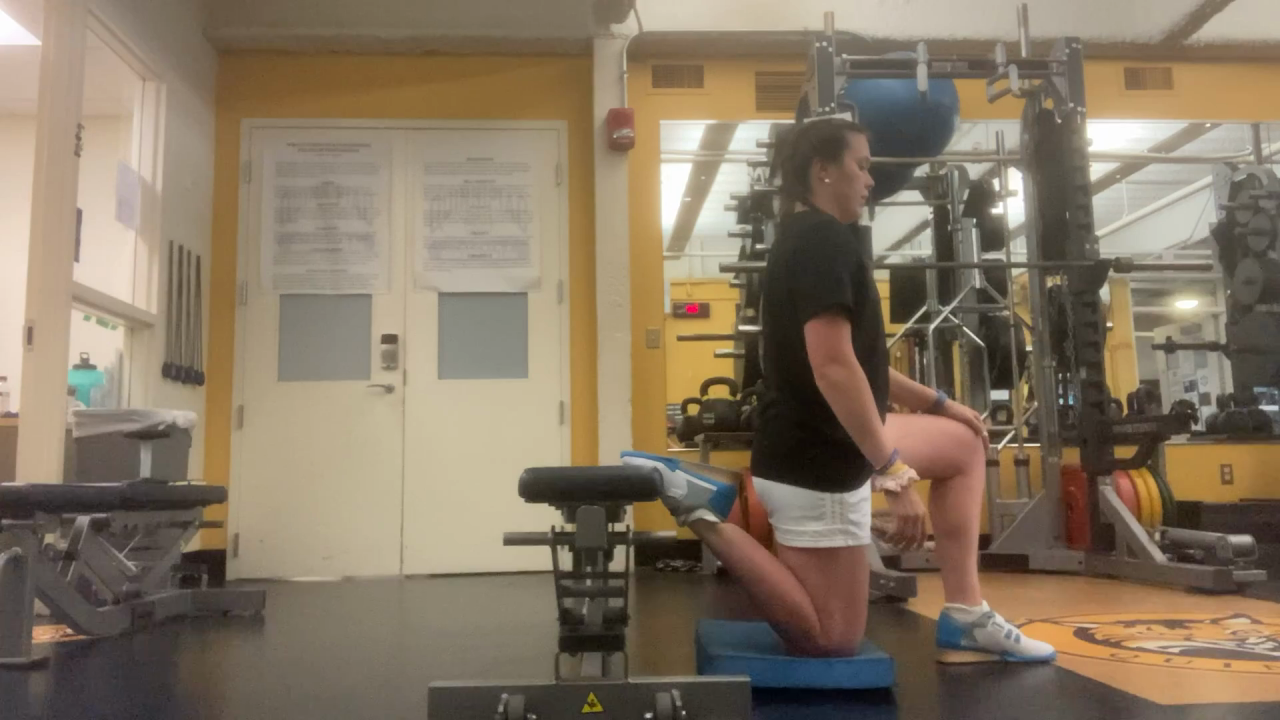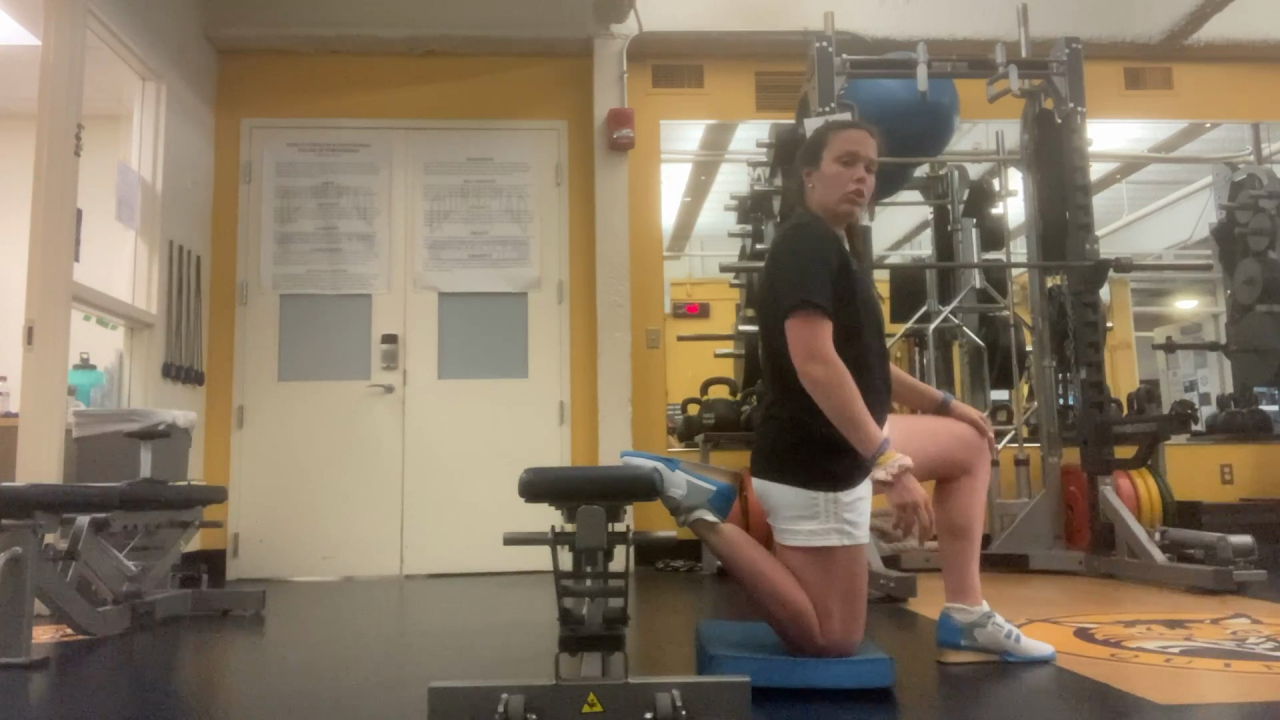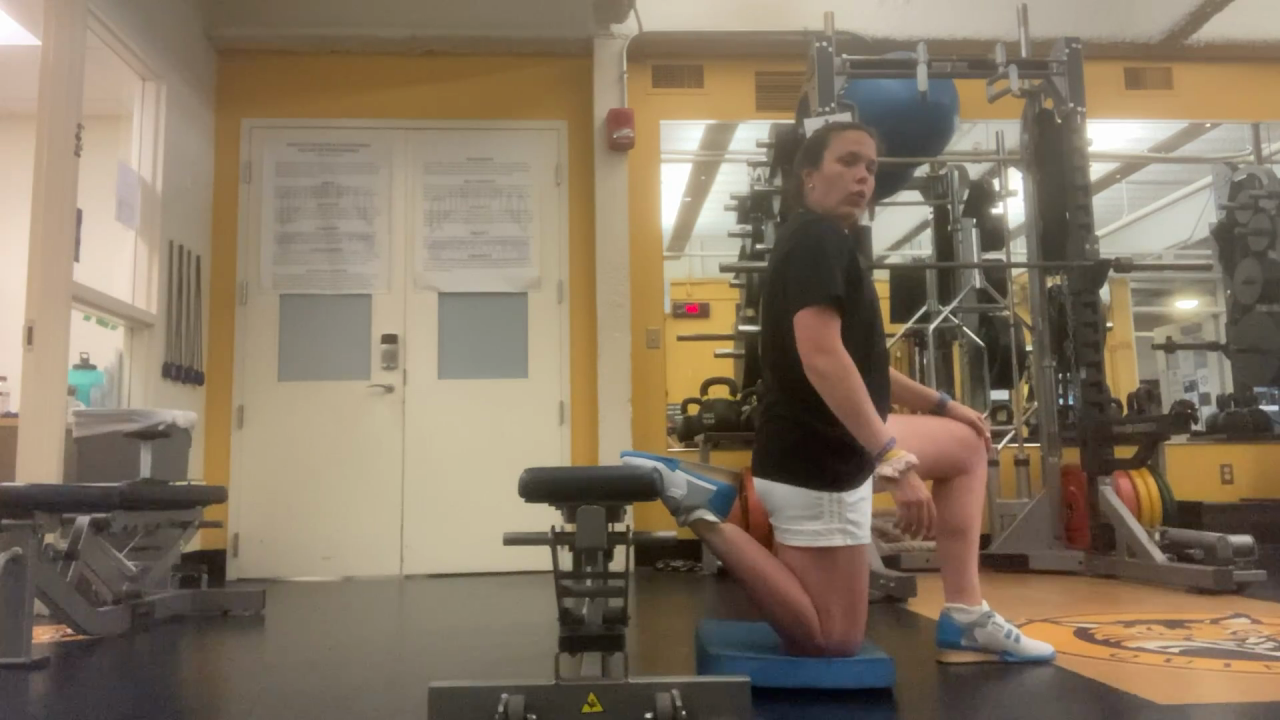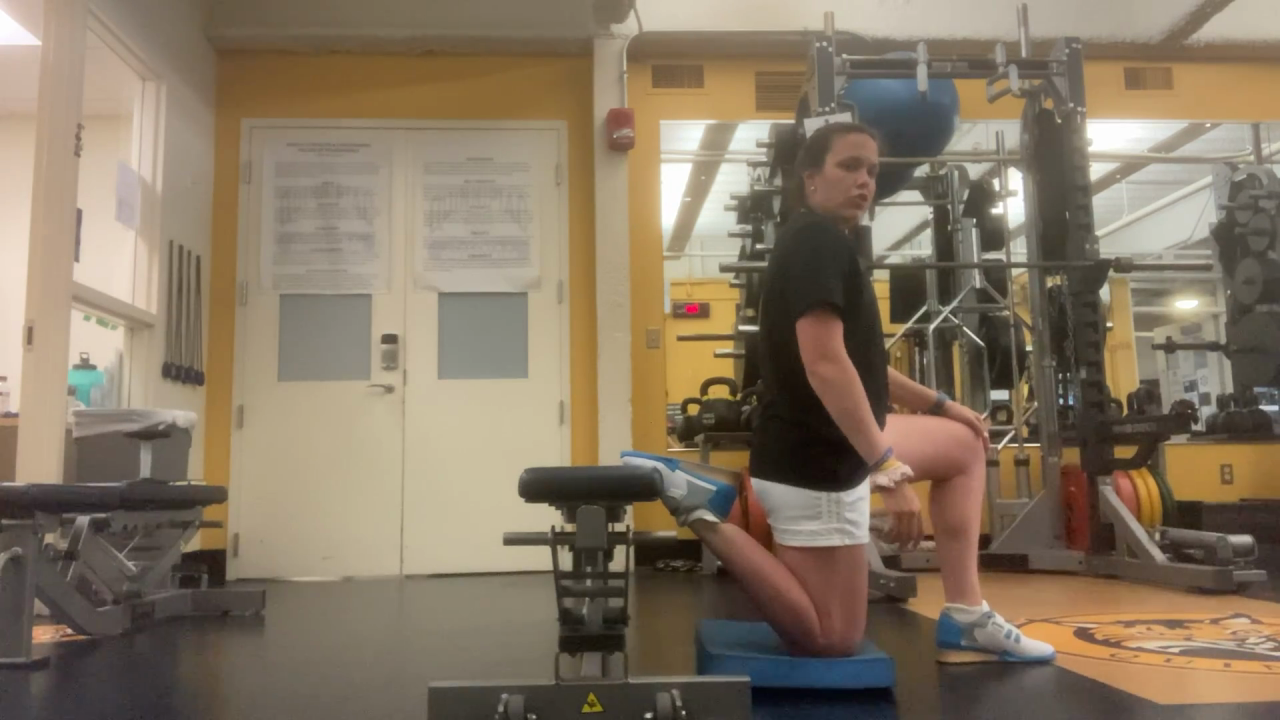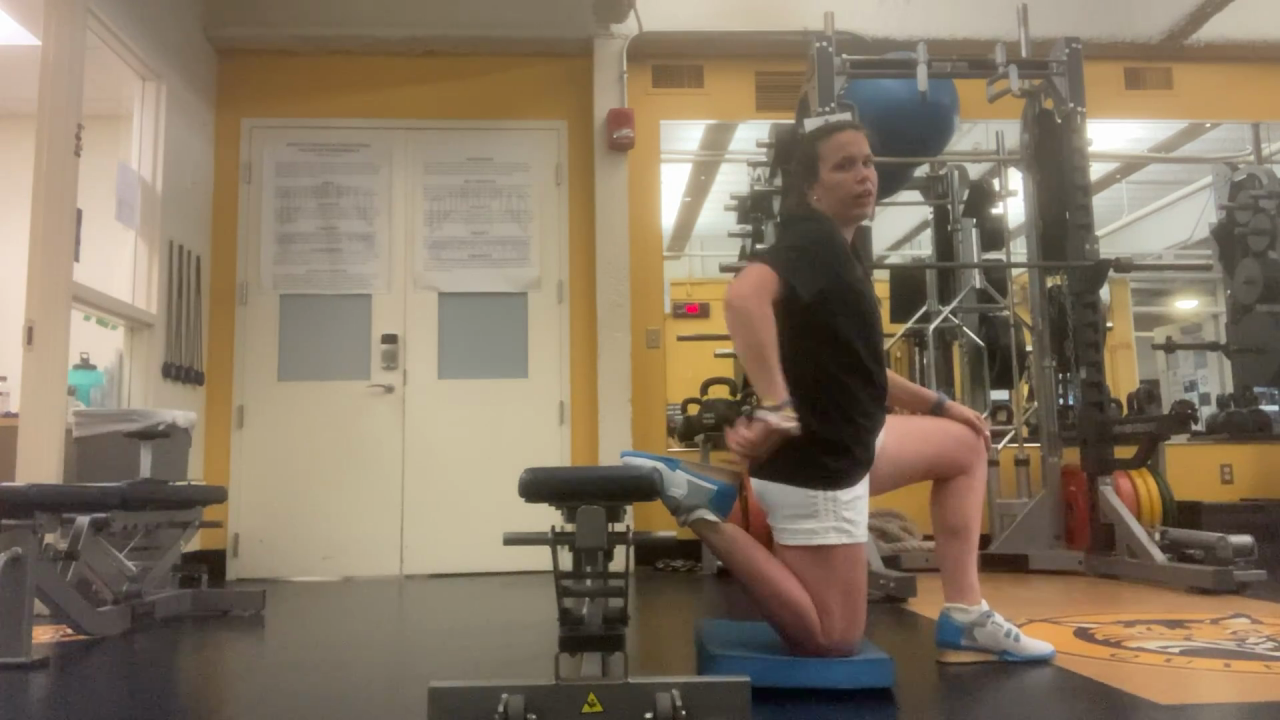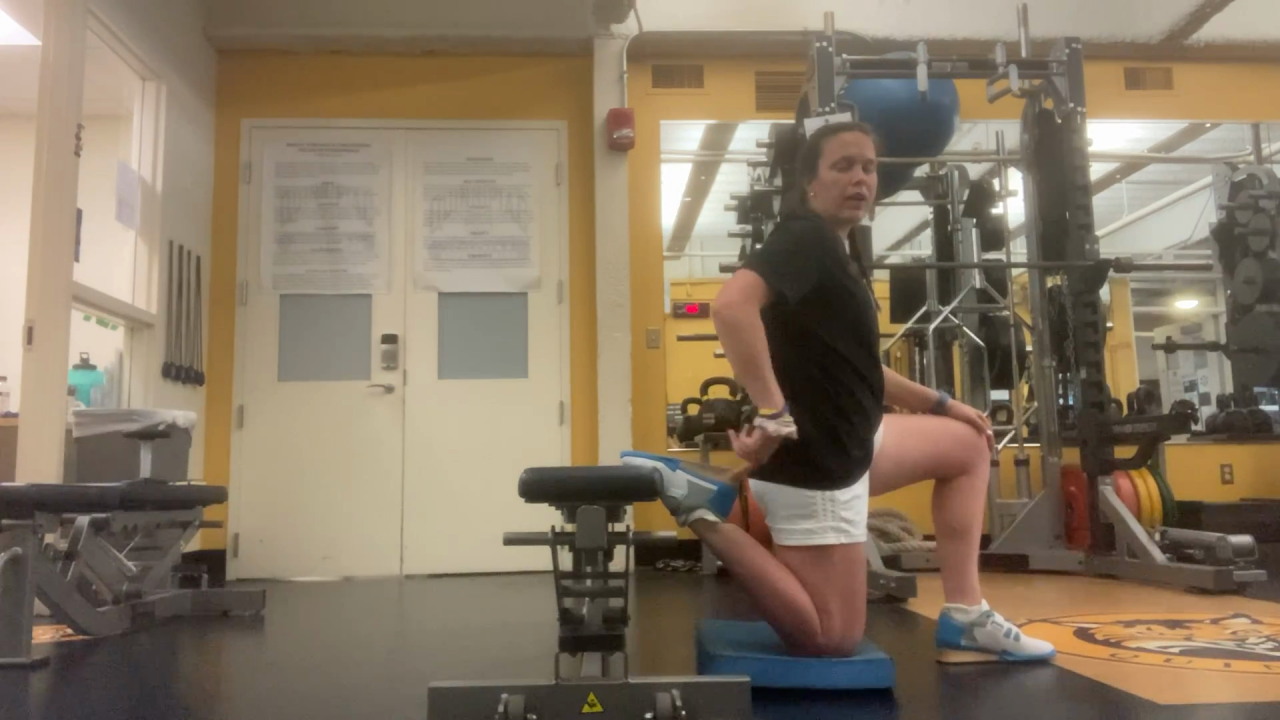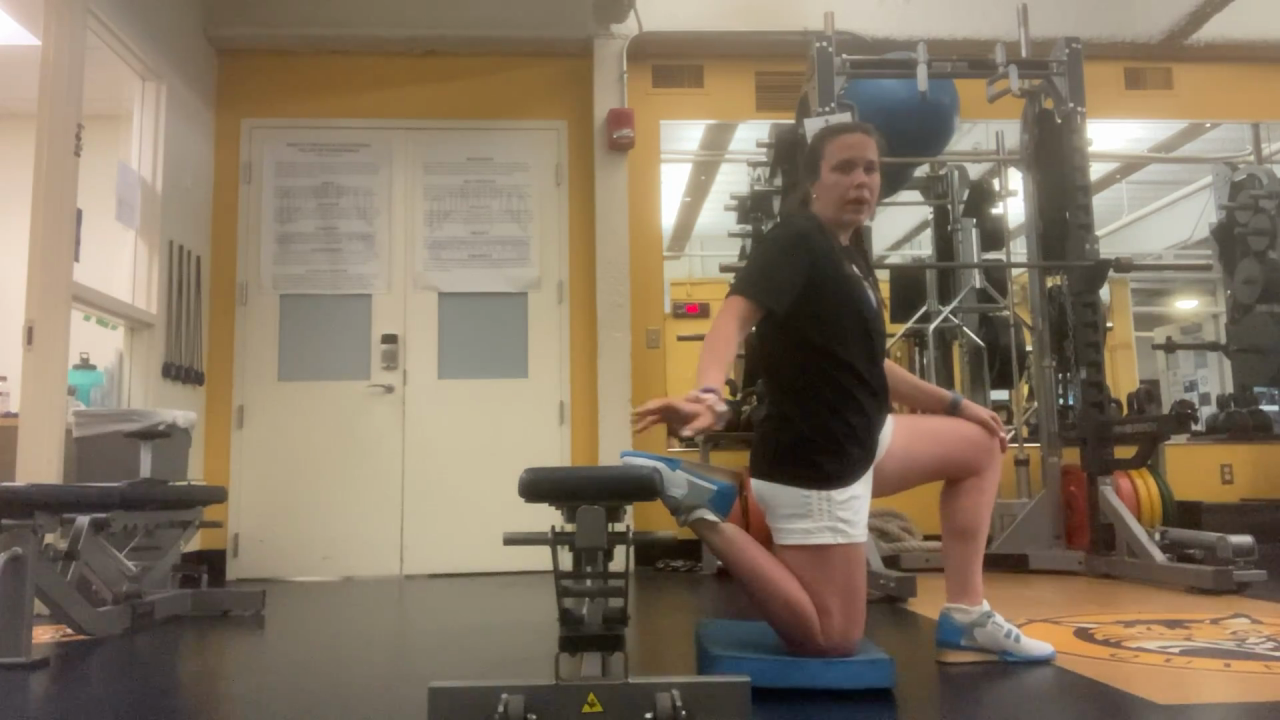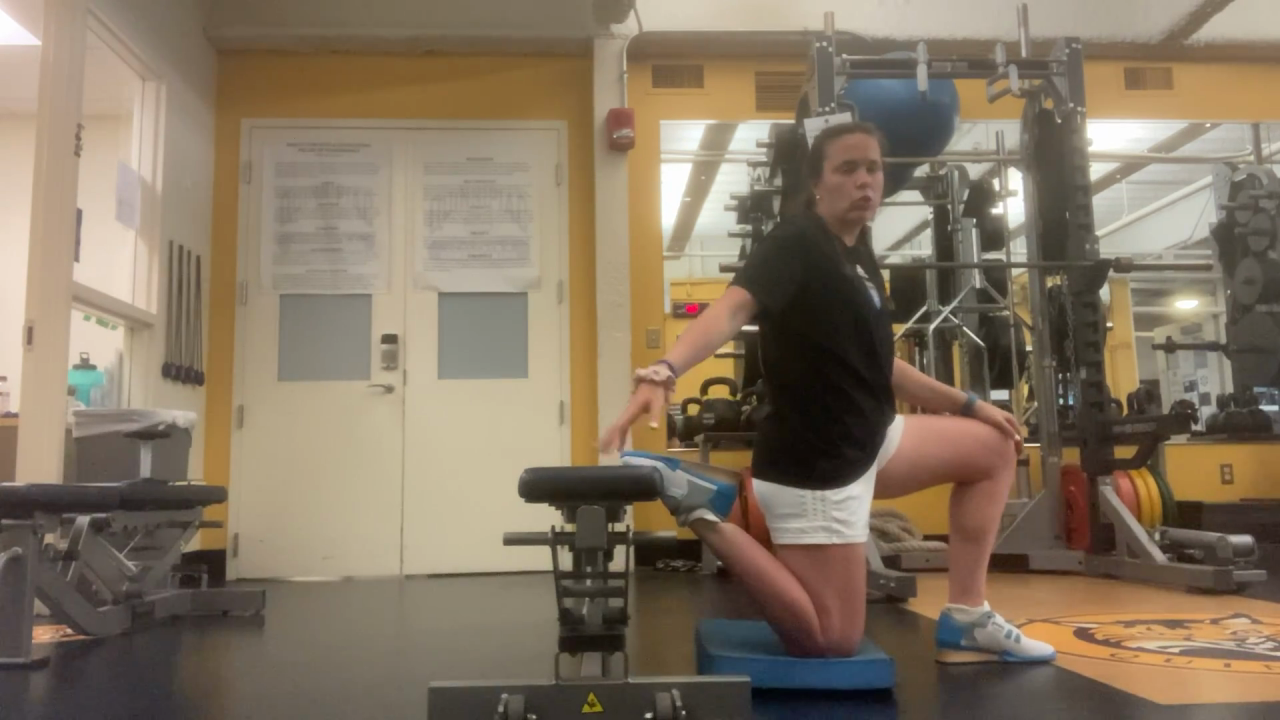
dt=0.5s
person 1, frame 1
left shoulder: (806, 238)
right shoulder: (827, 240)
right elbow: (832, 368)
left wrist: (938, 402)
right wrist: (895, 475)
left hip: (821, 441)
right hip: (815, 460)
left knee: (964, 442)
right knee: (832, 640)
left ankle: (964, 616)
right ankle: (707, 515)
person 1, frame 2
left shoulder: (831, 246)
right shoulder: (808, 242)
left elbow: (861, 358)
right elbow: (815, 363)
left wrist: (944, 403)
right wrist: (892, 467)
left hip: (838, 441)
right hip: (813, 459)
left knee: (969, 444)
right knee: (832, 639)
left ankle: (965, 616)
right ankle: (707, 514)
person 1, frame 3
left shoulder: (824, 241)
right shoulder: (819, 238)
left elbow: (858, 358)
right elbow: (823, 359)
left wrist: (941, 404)
right wrist: (895, 463)
left hip: (834, 441)
right hip: (815, 459)
left knee: (966, 444)
right knee: (833, 639)
left ankle: (965, 616)
right ankle: (707, 515)
person 1, frame 4
left shoulder: (821, 242)
right shoulder: (819, 241)
left elbow: (858, 360)
right elbow: (825, 365)
left wrist: (939, 403)
right wrist: (889, 472)
left hip: (828, 445)
right hip: (811, 460)
left knee: (964, 443)
right knee: (832, 640)
left ankle: (966, 617)
right ankle: (706, 513)
person 1, frame 5
left shoulder: (835, 249)
right shoulder: (814, 239)
right elbow: (744, 297)
left wrist: (940, 406)
right wrist: (776, 410)
left hip: (846, 441)
right hip: (809, 459)
left knee: (965, 444)
right knee: (832, 640)
left ankle: (964, 616)
right ankle: (708, 513)
person 1, frame 6
left shoulder: (837, 250)
right shoulder: (806, 238)
right elbow: (732, 304)
left wrist: (940, 403)
right wrist: (772, 414)
left hip: (847, 441)
right hip: (807, 456)
left knee: (968, 444)
right knee: (832, 640)
left ankle: (964, 616)
right ankle: (707, 514)
person 1, frame 7
left shoulder: (851, 253)
right shoulder: (795, 242)
right elbow: (731, 320)
left wrist: (953, 403)
right wrist: (708, 395)
left hip: (855, 441)
right hip: (808, 459)
left knee: (979, 445)
right knee: (832, 640)
left ankle: (965, 617)
right ankle: (706, 515)
person 1, frame 8
left shoulder: (855, 254)
right shoulder: (797, 243)
right elbow: (730, 311)
left wrist: (968, 403)
right wrist: (662, 375)
left hip: (867, 440)
right hip: (812, 461)
left knee: (993, 448)
right knee: (832, 641)
left ankle: (966, 618)
right ankle: (703, 510)
